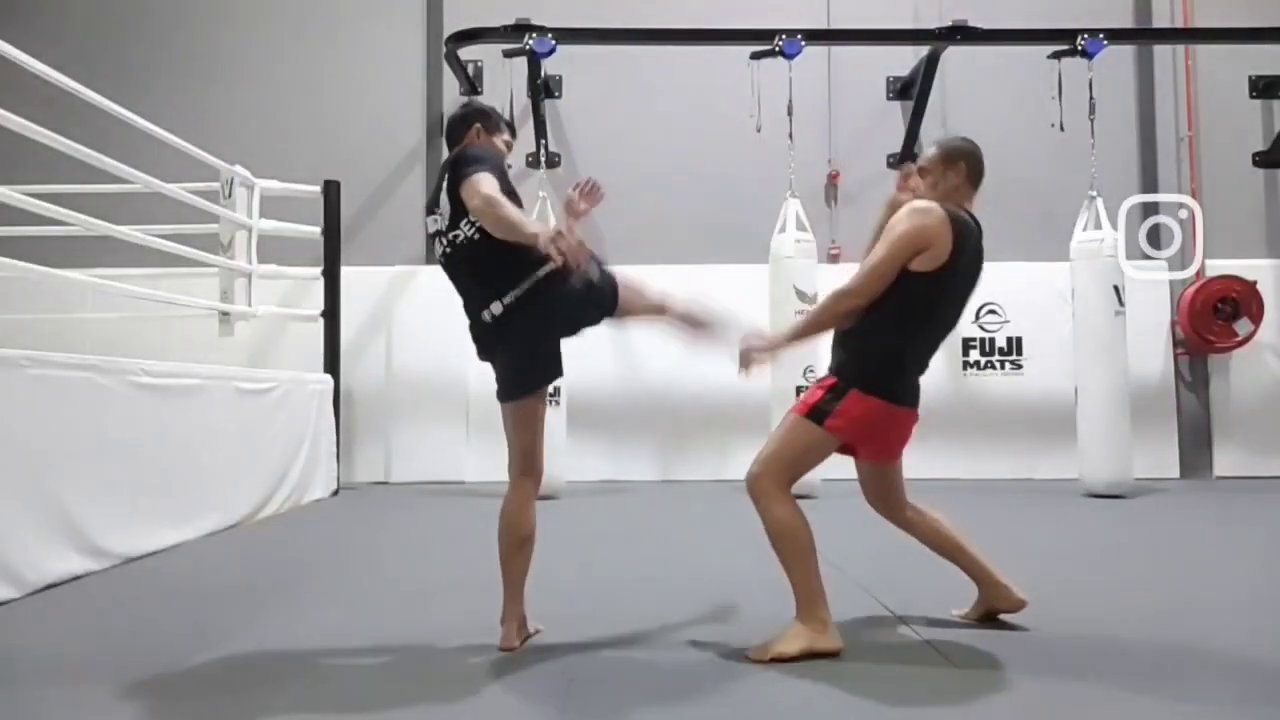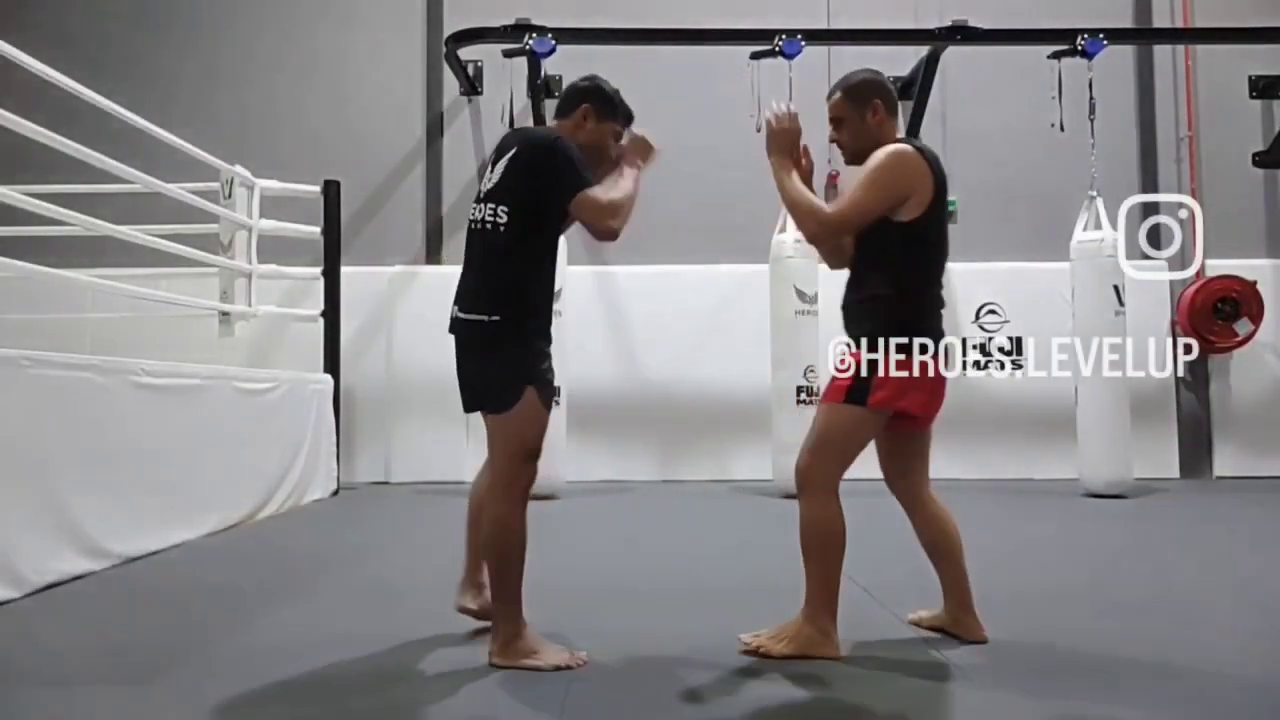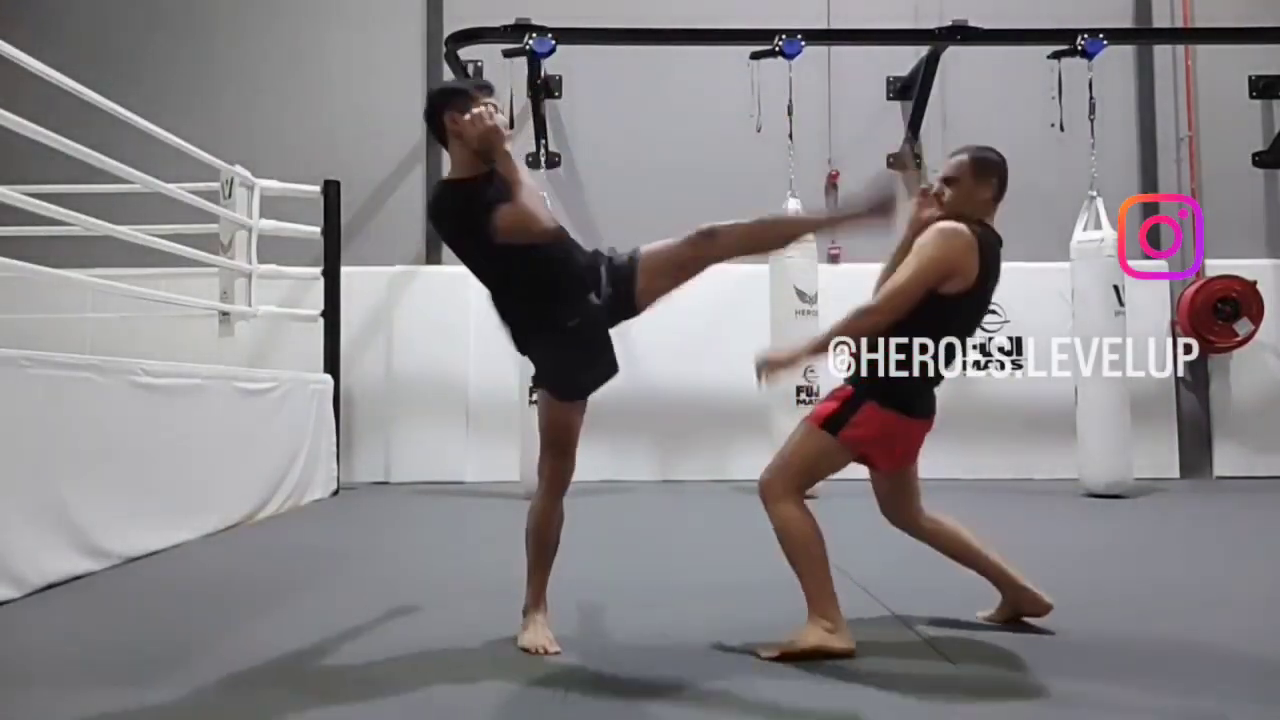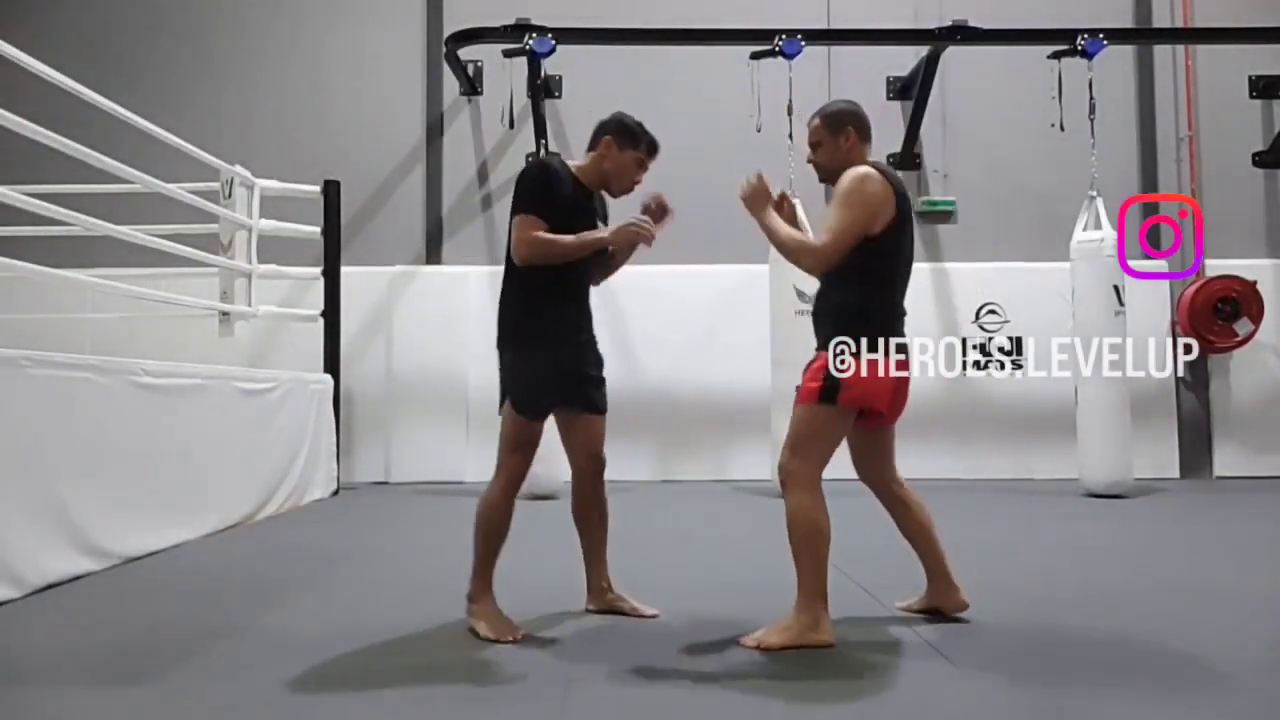
dt=1s
person 1, frame 1
left shoulder: (439, 213)
right shoulder: (477, 162)
right elbow: (486, 203)
left wrist: (569, 217)
right wrist: (538, 234)
left hip: (499, 330)
right hip: (543, 285)
left knee: (525, 479)
right knee: (651, 302)
left ankle: (513, 620)
person 1, frame 2
left shoulder: (516, 147)
right shoulder: (552, 150)
right elbow: (607, 222)
left wrist: (611, 171)
right wrist: (632, 166)
left hip: (481, 322)
right hip: (510, 330)
left knee: (503, 465)
right knee: (514, 475)
left ankle: (475, 586)
right ankle: (511, 637)
person 1, frame 3
left shoulder: (496, 175)
right shoulder: (451, 202)
right elbow: (542, 229)
right wrist: (503, 155)
left hip: (598, 282)
right hip: (557, 331)
left knee: (707, 242)
right knee: (554, 477)
left ankle: (844, 220)
right ankle: (535, 610)
person 1, frame 4
left shoulder: (597, 203)
right shoulder: (544, 175)
right elbow: (525, 251)
left wrist: (634, 235)
right wrist: (605, 238)
left hip: (578, 345)
right hip: (529, 345)
left knee: (591, 467)
right knee: (512, 472)
left ankle: (599, 588)
right ankle: (480, 597)
person 2, frame 1
left shoulder: (924, 218)
right shoulder: (967, 240)
left elbow: (854, 296)
left wrist: (777, 341)
right wrist: (894, 211)
left hip: (860, 383)
right hip: (894, 392)
left knee: (766, 480)
right knee: (894, 505)
left ankle: (814, 624)
right ankle: (996, 589)
person 2, frame 2
left shoulder: (899, 160)
right shoulder: (898, 169)
left elbow: (822, 226)
right elbow: (840, 253)
left wrist: (780, 164)
right wrist: (804, 184)
left hip: (889, 350)
right hip: (910, 350)
left knee: (815, 474)
right knee: (910, 485)
left ankle: (818, 627)
right ankle: (961, 612)
person 2, frame 3
left shoulder: (950, 237)
right shoulder: (981, 248)
left elbow: (880, 311)
right elbow: (888, 296)
left wrist: (802, 351)
right wrist: (916, 227)
left hip: (879, 396)
right hip: (903, 400)
left knee: (778, 487)
right knee: (907, 514)
left ankle: (826, 625)
right ankle: (1019, 593)
person 2, frame 4
left shoulder: (862, 181)
right shoulder: (881, 189)
left elbow: (818, 259)
right elbow: (836, 270)
left wrist: (765, 217)
right wrist: (790, 220)
left hip: (855, 351)
right hip: (878, 351)
left knee: (797, 471)
right knee: (880, 475)
left ankle: (811, 616)
right ankle: (943, 588)
